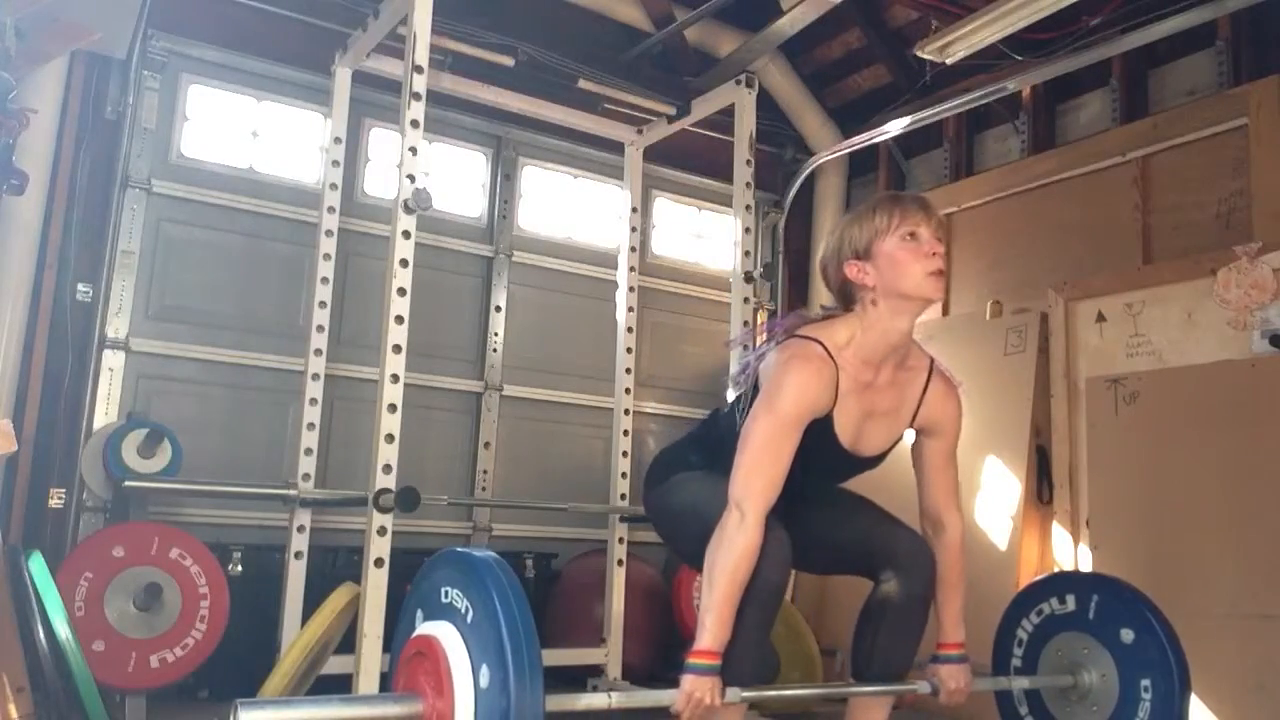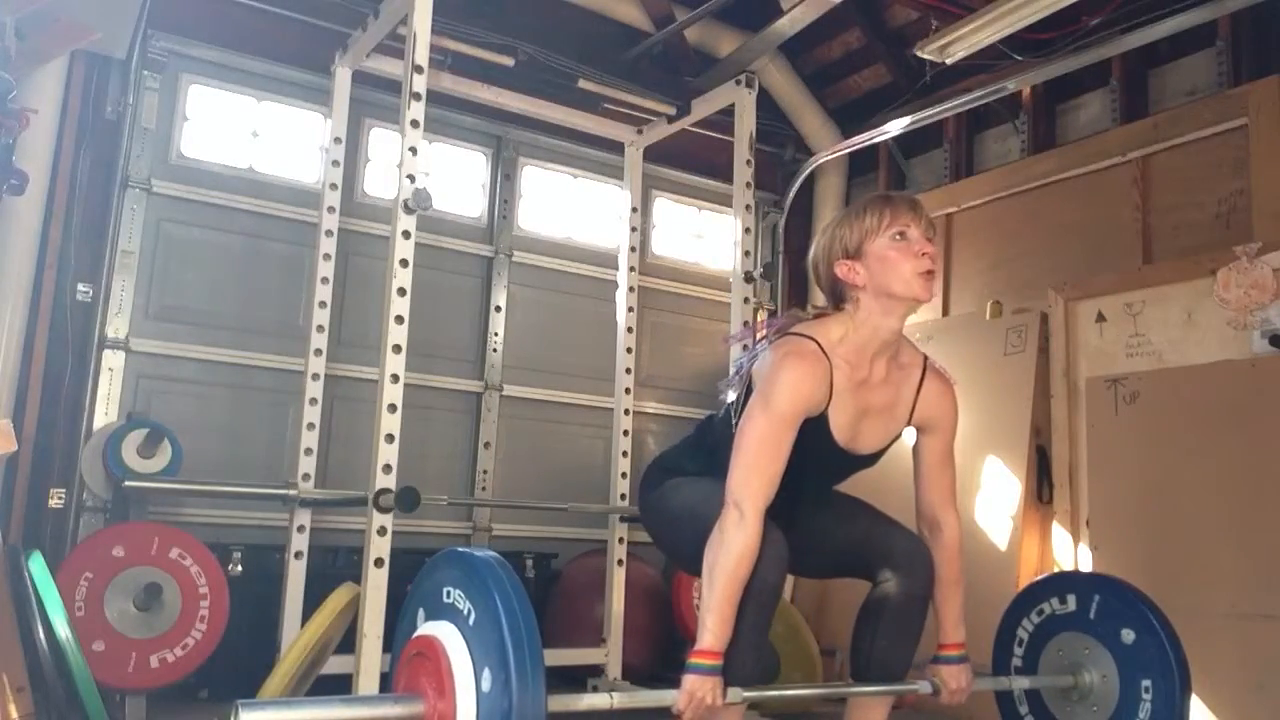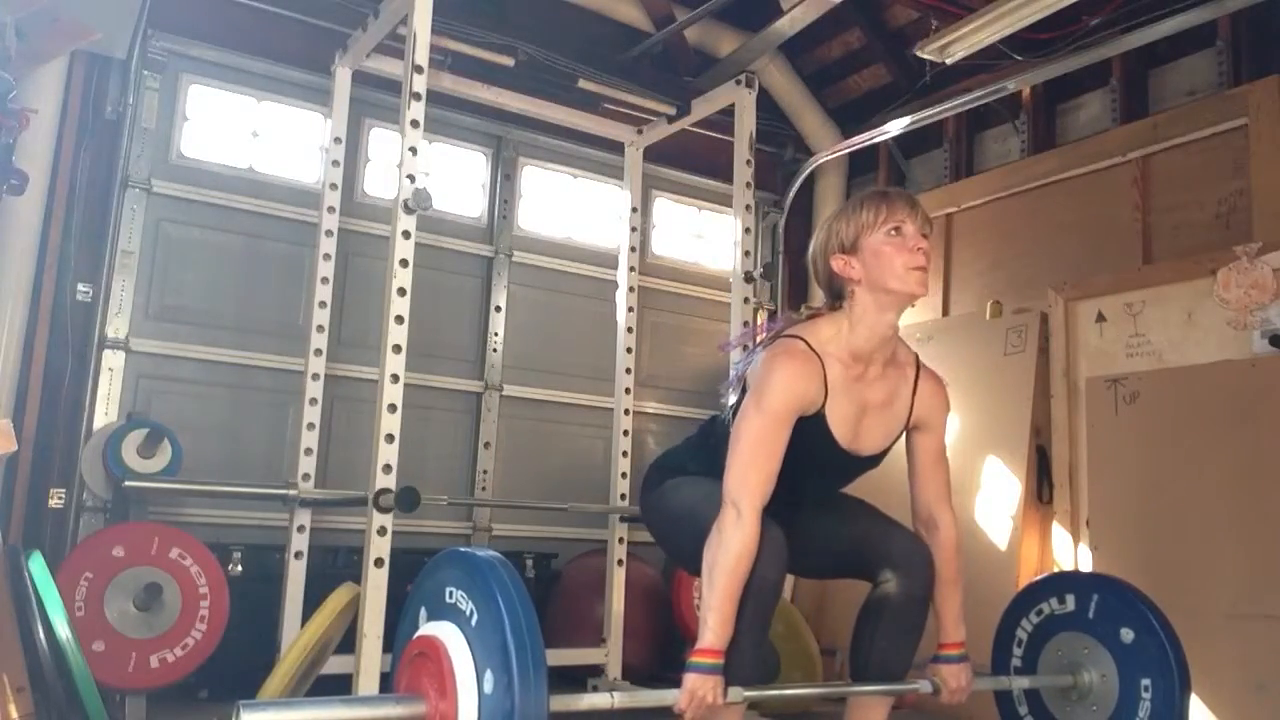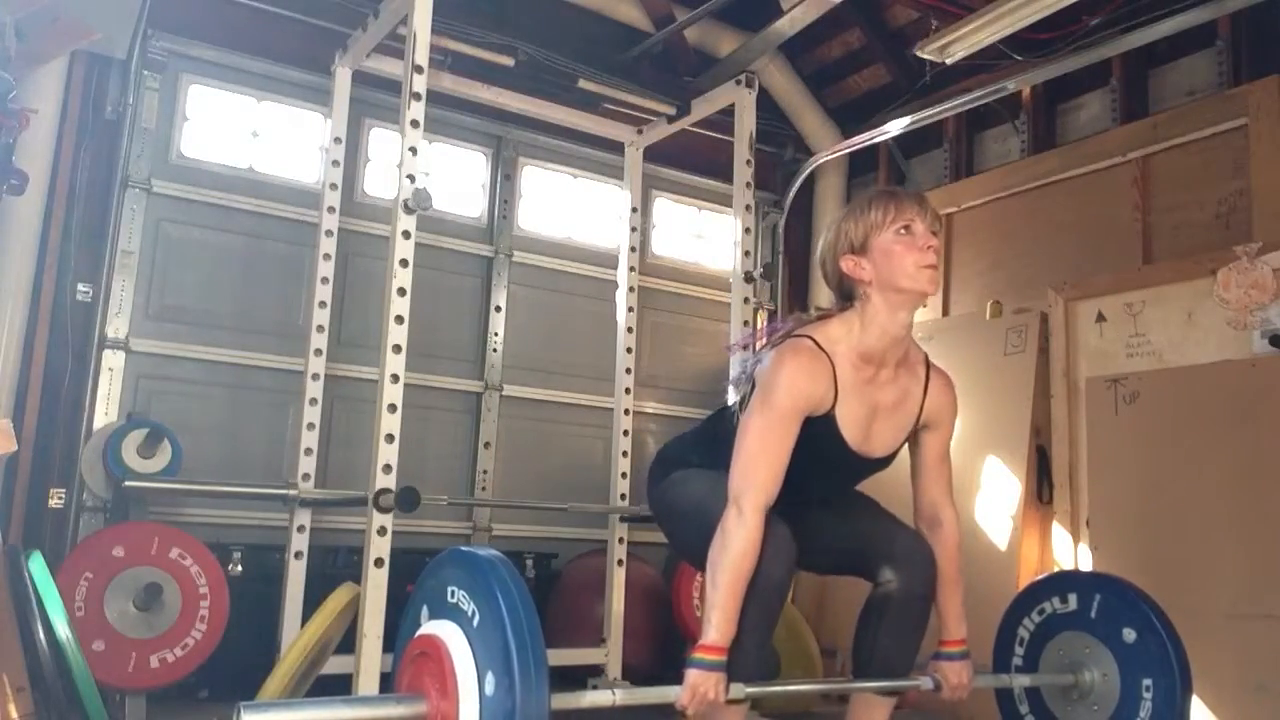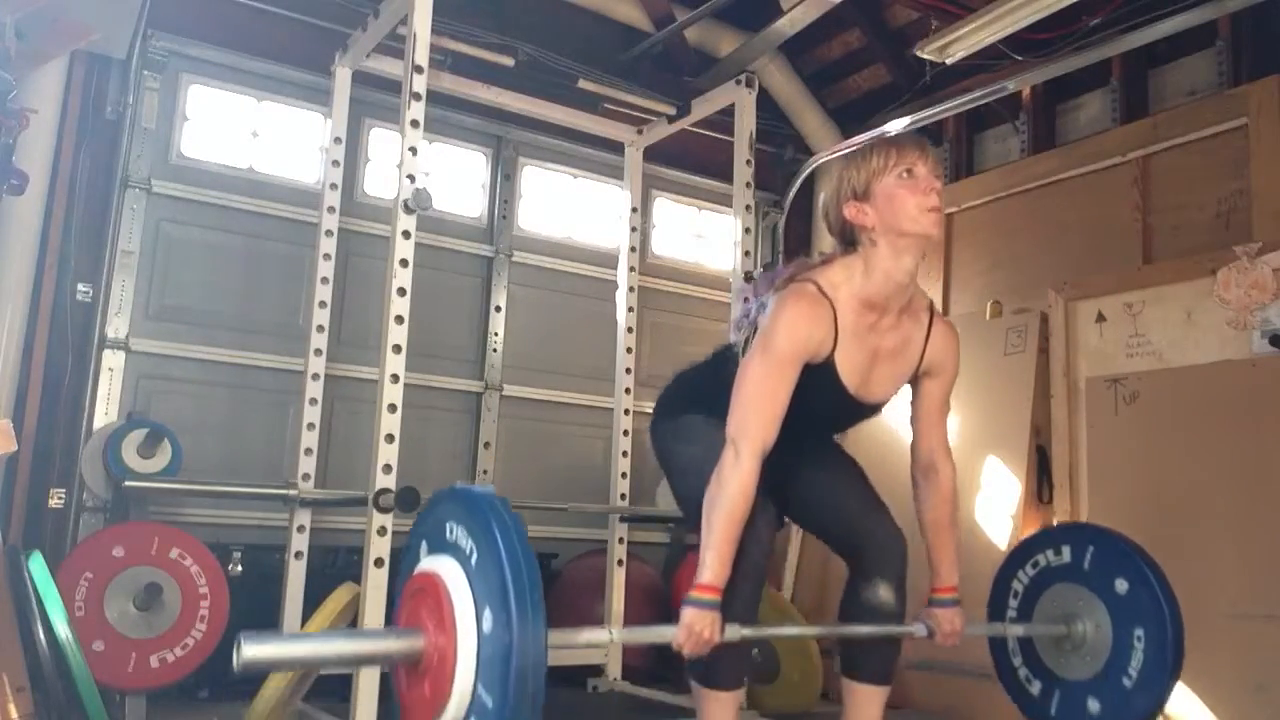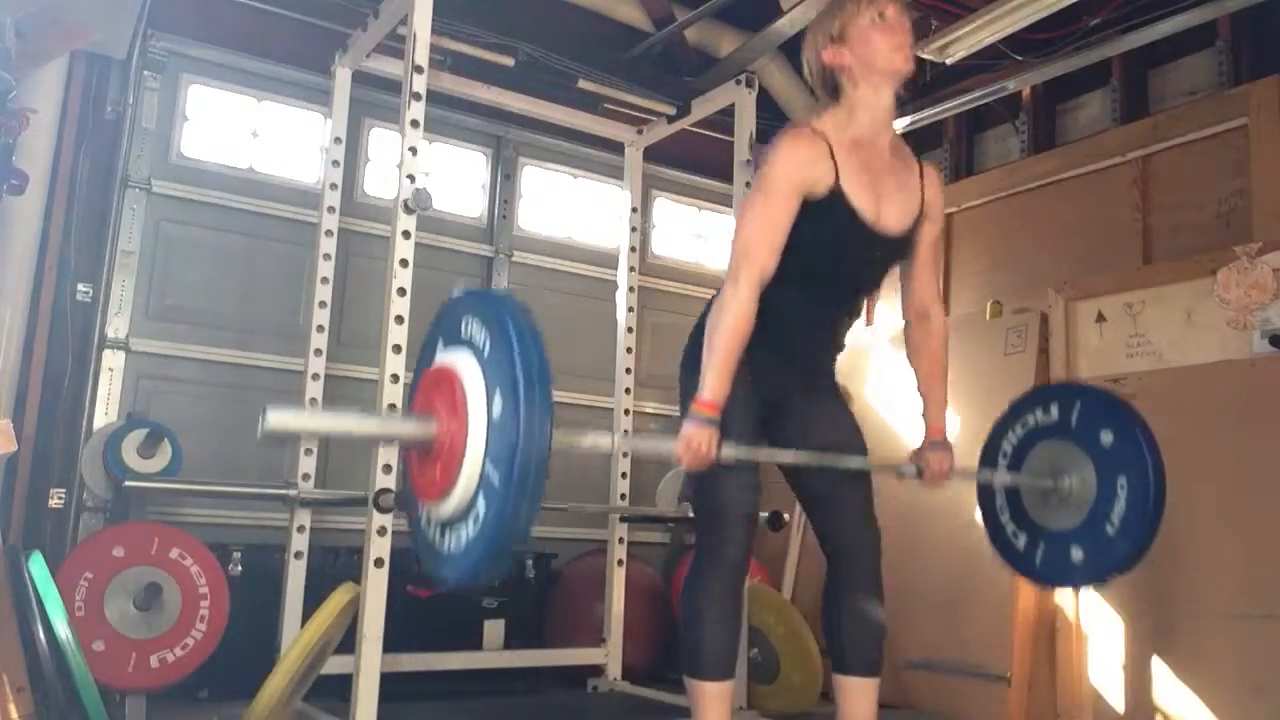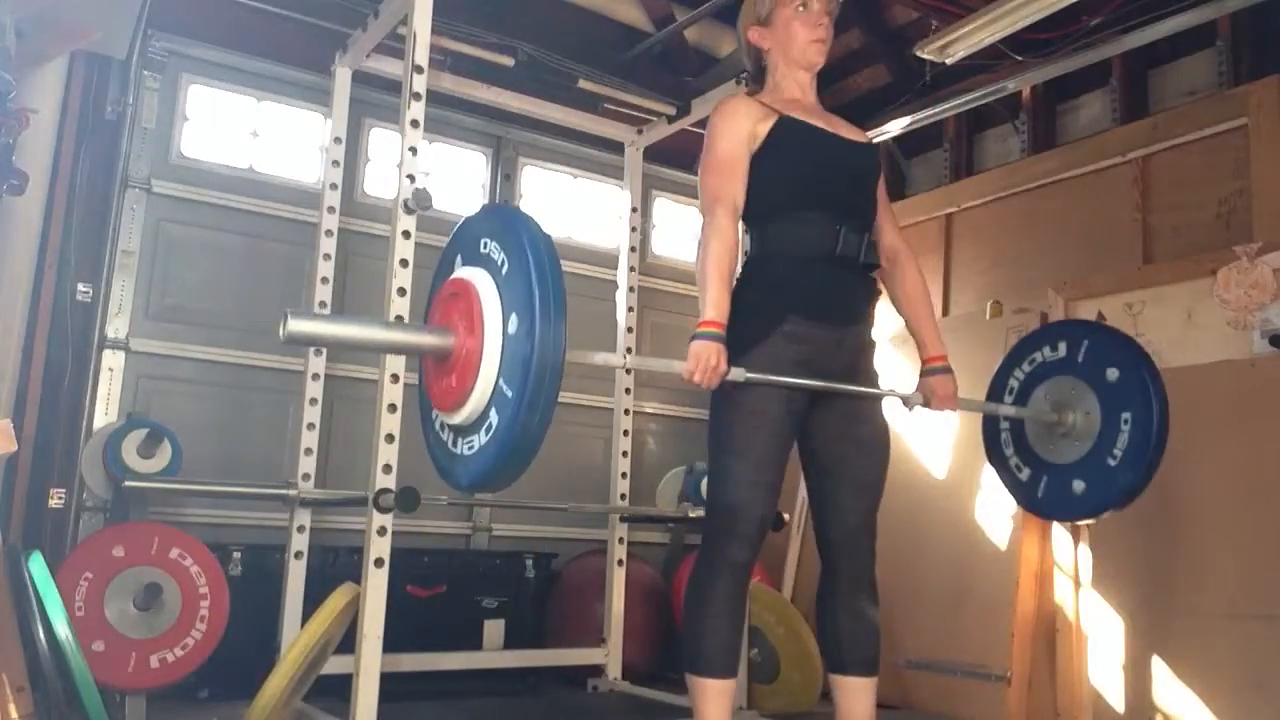
dt=0.4s
person 1, frame 1
left shoulder: (935, 392)
right shoulder: (808, 365)
left elbow: (944, 522)
right elbow: (744, 515)
left wrist: (952, 648)
right wrist: (704, 658)
left hip: (798, 496)
right hip: (695, 480)
left knee: (910, 559)
right knee: (766, 551)
person 1, frame 2
left shoulder: (930, 390)
right shoulder: (802, 363)
left elbow: (941, 521)
right elbow: (742, 513)
left wrist: (952, 648)
right wrist: (706, 658)
left hip: (793, 500)
right hip: (689, 486)
left knee: (907, 560)
right knee: (762, 553)
person 1, frame 3
left shoulder: (924, 390)
right shoulder: (795, 364)
left elbow: (937, 520)
right elbow: (739, 513)
left wrist: (952, 648)
right wrist: (707, 655)
left hip: (794, 504)
right hip: (689, 489)
left knee: (907, 560)
right knee: (759, 552)
person 1, frame 4
left shoulder: (933, 390)
right shoulder: (804, 364)
left elbow: (939, 518)
right elbow: (745, 512)
left wrist: (953, 645)
right wrist: (710, 653)
right hip: (698, 479)
left knee: (909, 559)
right knee: (768, 551)
person 1, frame 5
left shoulder: (935, 336)
right shoulder: (806, 309)
left elbow: (933, 466)
right elbow: (742, 456)
left wrist: (946, 593)
right wrist: (704, 594)
left hip: (801, 441)
right hip: (701, 421)
left knee: (882, 550)
right knee: (747, 539)
person 1, frame 6
left shoulder: (921, 181)
right shoulder: (805, 150)
left elbow: (924, 313)
right elbow: (744, 280)
left wrist: (935, 434)
right wrist: (705, 410)
left hip: (809, 374)
right hip: (734, 363)
left knee: (857, 543)
right knee: (727, 538)
person 1, frame 7
left shoulder: (856, 138)
right shoulder: (744, 115)
left elbow: (892, 250)
right elbow: (721, 221)
left wrist: (934, 357)
right wrist: (711, 329)
left hip: (847, 349)
right hip: (769, 335)
left knee: (852, 546)
right knee: (736, 533)
